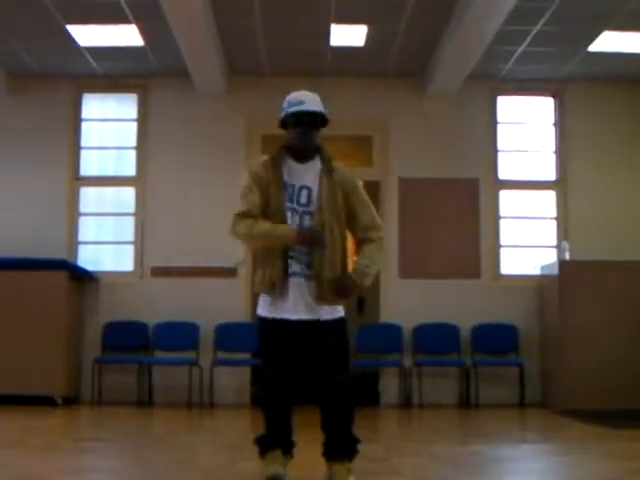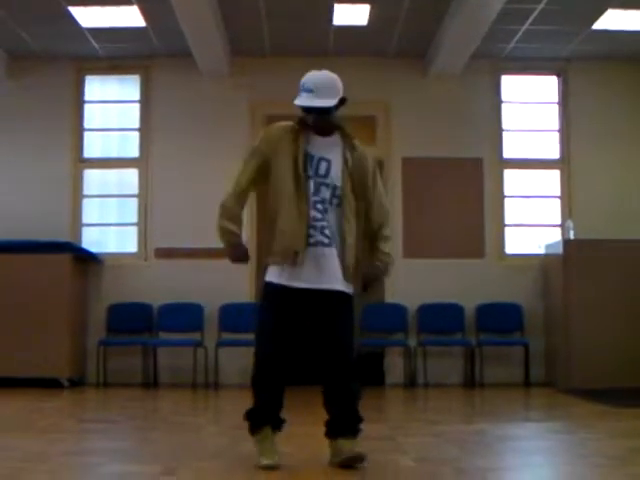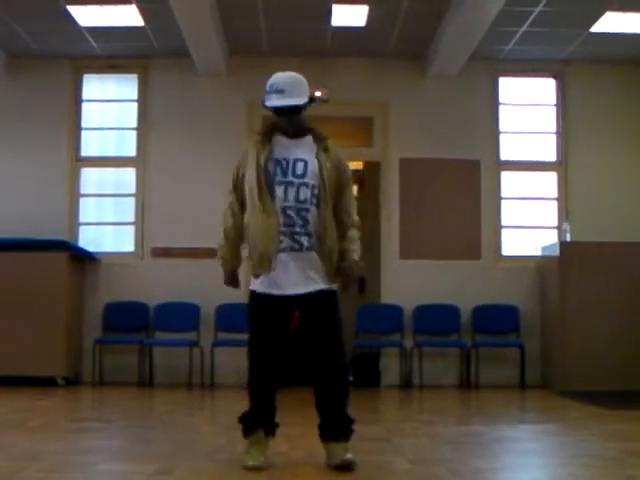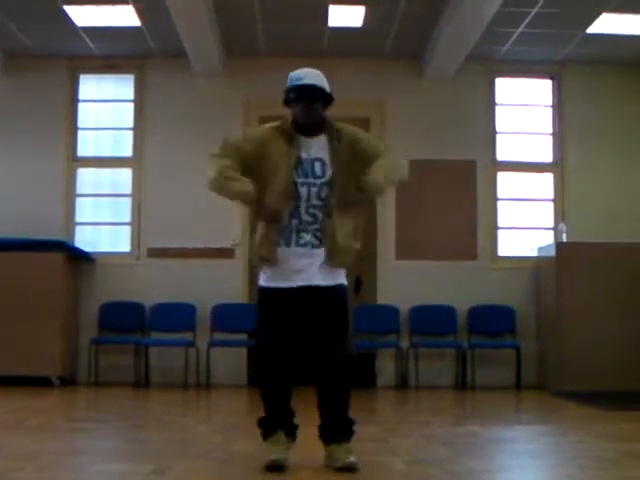
dt=1s
person 1, frame 1
left shoulder: (340, 179)
right shoulder: (264, 171)
left elbow: (371, 233)
right elbow: (242, 222)
left wrist: (359, 277)
right wrist: (290, 236)
left hip: (326, 306)
right hip: (277, 304)
left knee: (336, 389)
right knee: (276, 389)
person 1, frame 2
left shoulder: (357, 156)
right shoulder: (278, 140)
left elbow: (376, 214)
right elbow: (241, 183)
left wrist: (380, 260)
right wrist: (231, 233)
left hip: (336, 279)
right hip: (286, 275)
left knee: (340, 361)
right knee: (270, 359)
left ankle: (342, 438)
right ankle: (265, 436)
person 1, frame 3
left shoulder: (330, 157)
right shoulder: (254, 153)
left elbow: (346, 215)
right elbow: (236, 212)
left wrist: (350, 257)
right wrist: (228, 261)
left hip: (319, 277)
right hip: (269, 279)
left knee: (330, 362)
right knee: (263, 363)
left ankle: (336, 440)
right ankle: (258, 438)
person 1, frame 4
left shoulder: (346, 141)
right shoulder: (268, 140)
left elbow: (391, 164)
right elbow: (220, 165)
left wrist: (367, 188)
right wrist: (254, 199)
left hip: (327, 273)
right hip: (278, 274)
left knee: (332, 363)
right knee: (275, 362)
left ankle: (337, 442)
right ankle: (278, 438)
